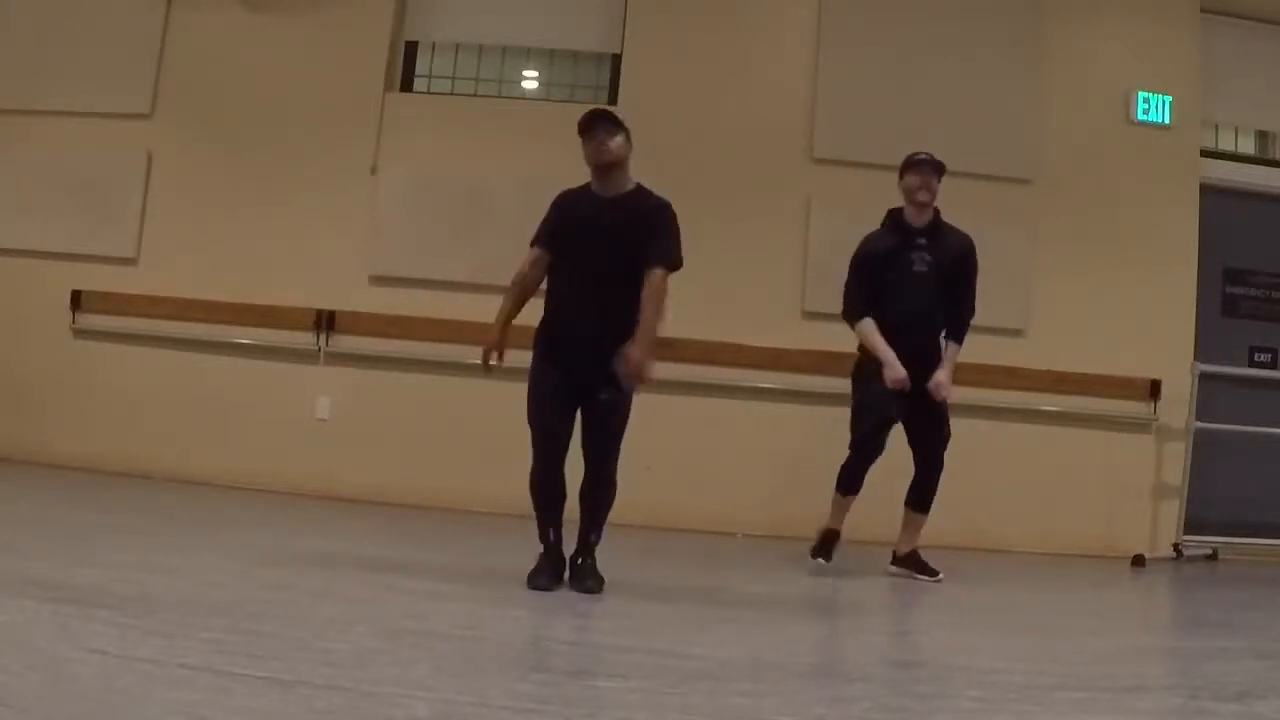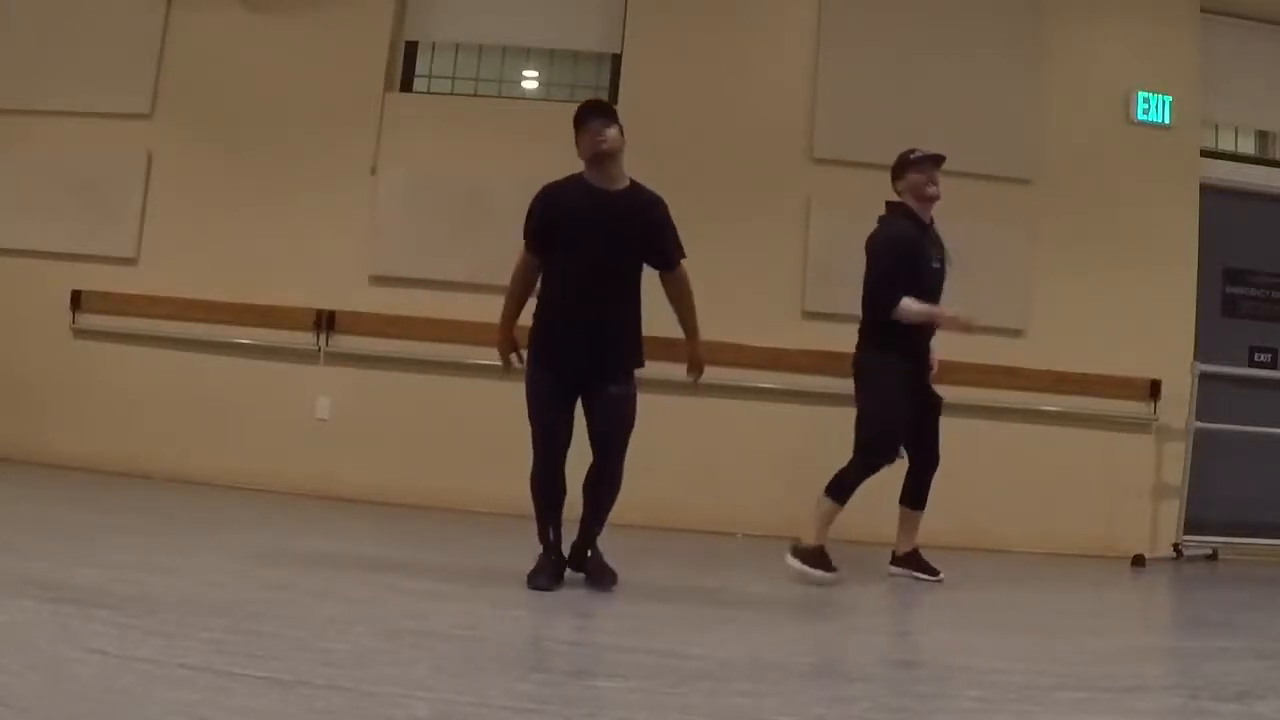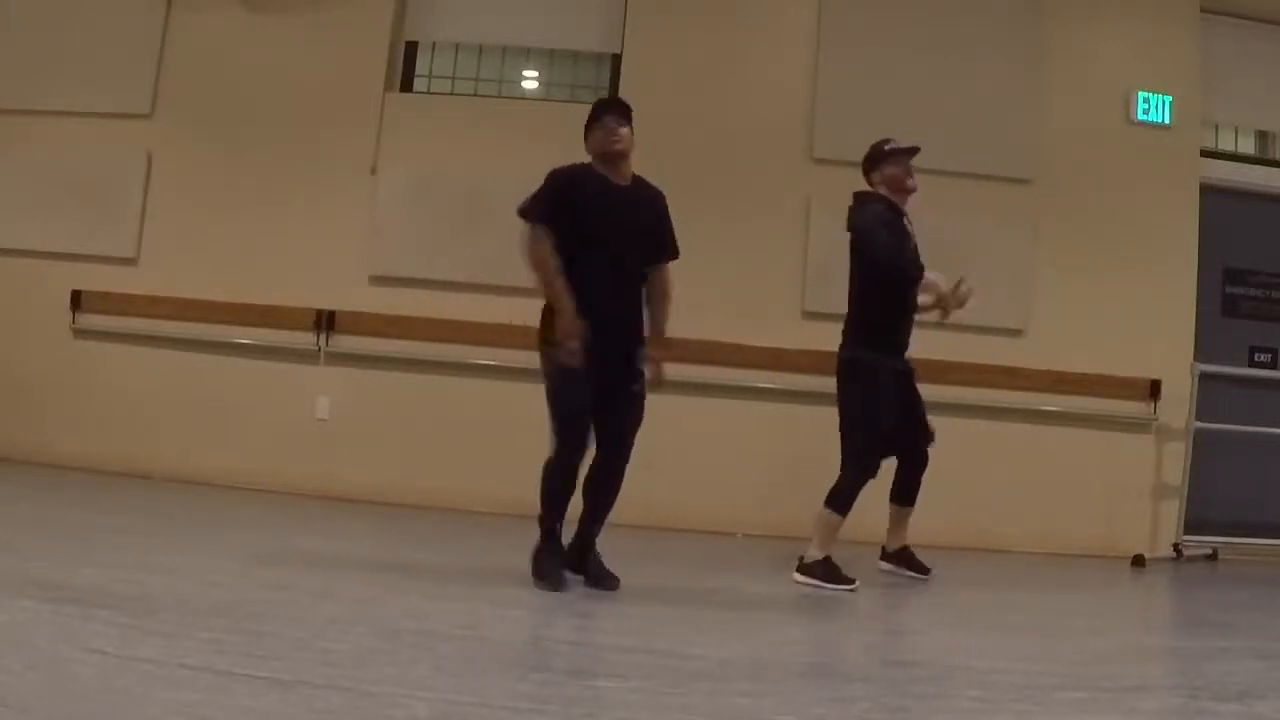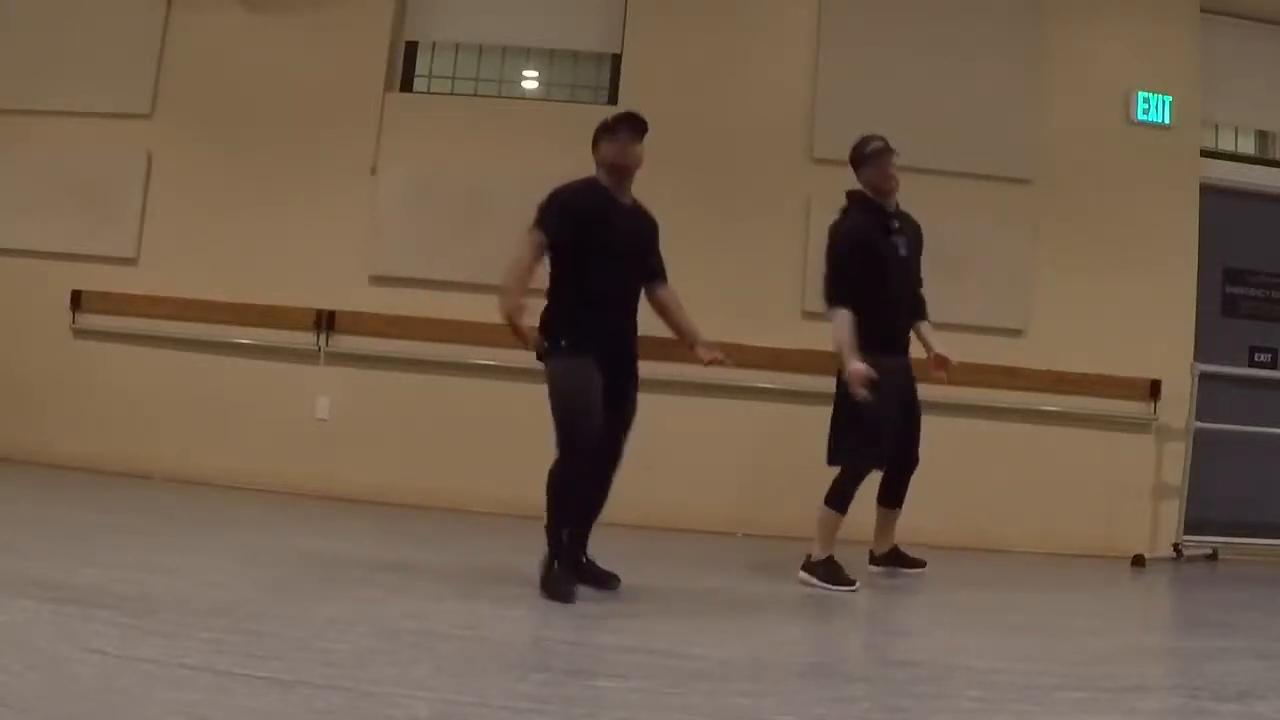
dt=0.3s
person 1, frame 1
left shoulder: (654, 212)
right shoulder: (566, 205)
left elbow: (656, 279)
right elbow: (535, 265)
left wrist: (642, 344)
right wrist: (502, 325)
left hip: (612, 362)
right hip: (554, 355)
left knee: (601, 463)
right knee: (547, 458)
left ankle: (585, 556)
right ankle: (550, 553)
person 1, frame 2
left shoulder: (648, 207)
right shoulder: (554, 198)
left elbow: (673, 276)
right elbow: (529, 265)
left wrist: (693, 341)
right wrist: (506, 326)
left hip: (614, 356)
right hip: (551, 350)
left knee: (609, 457)
right knee: (548, 455)
left ankle: (588, 549)
right ankle: (551, 551)
person 1, frame 3
left shoulder: (650, 201)
right shoulder: (566, 185)
left elbow: (658, 272)
right elbow: (538, 241)
left wrist: (656, 340)
right wrist: (562, 311)
left hip: (622, 344)
right hip: (572, 339)
left knee: (617, 447)
right knee: (571, 443)
left ankle: (583, 548)
right ankle: (549, 545)
person 1, frame 4
left shoulder: (645, 222)
right shoulder: (572, 199)
left elbow: (658, 288)
right elbow: (534, 245)
left wrist: (694, 340)
right wrist: (512, 293)
left hip: (619, 353)
right hip: (570, 344)
left knee: (605, 457)
right knee: (581, 444)
left ankle: (574, 552)
right ankle: (557, 556)
person 2, frame 1
left shoulder: (958, 246)
right shoulder: (878, 244)
left elbow: (963, 315)
right elbow: (854, 310)
left wrist: (947, 368)
right wrist: (887, 360)
left hip: (927, 368)
right hip: (880, 365)
left knee: (931, 459)
right knee: (866, 447)
left ankle: (905, 551)
right ankle: (831, 527)
person 2, frame 2
left shoulder: (933, 240)
right shoulder: (891, 234)
right elbow: (886, 301)
left wrist: (929, 351)
right wrist: (941, 316)
left hip: (914, 363)
right hip: (881, 360)
left knee: (925, 457)
right knee: (874, 452)
left ankle: (905, 551)
right ankle: (809, 543)
person 2, frame 3
left shoulder: (894, 224)
right shoulder: (874, 220)
left elbow: (906, 287)
right elbow: (906, 275)
left wrist: (940, 299)
right wrist: (940, 294)
left hip: (889, 359)
right hip: (867, 358)
left knee: (914, 451)
right knee: (864, 460)
left ankle: (895, 546)
right ankle: (814, 559)
person 2, frame 4
left shoulder: (908, 226)
right shoulder: (852, 226)
right elbow: (838, 297)
left wrist: (930, 343)
right wrist: (848, 358)
left hip: (896, 360)
right hip: (868, 359)
left knee: (904, 457)
right knee: (862, 457)
left ankle: (884, 548)
right ankle: (818, 557)
